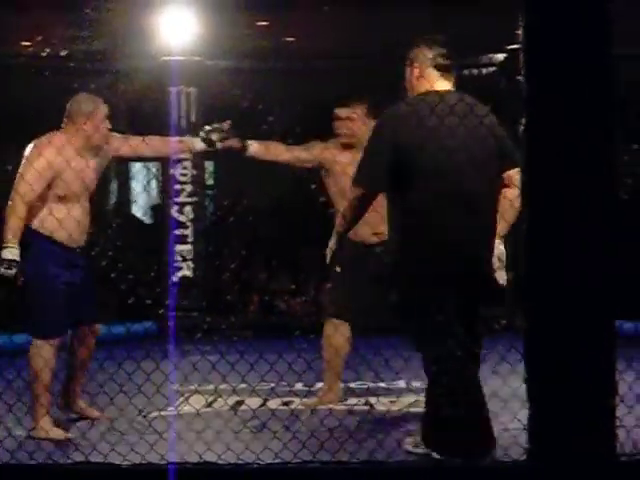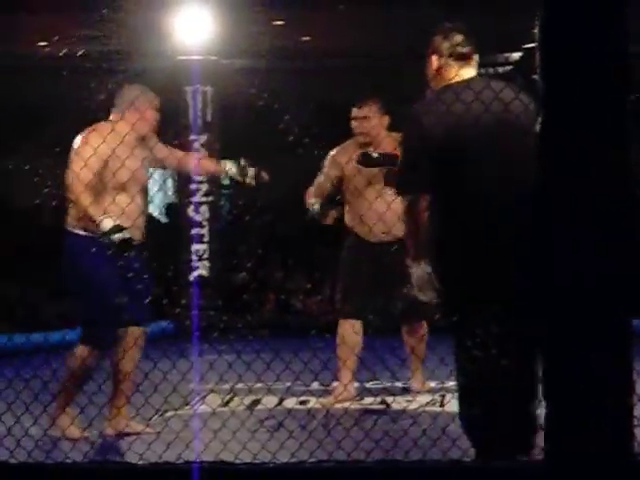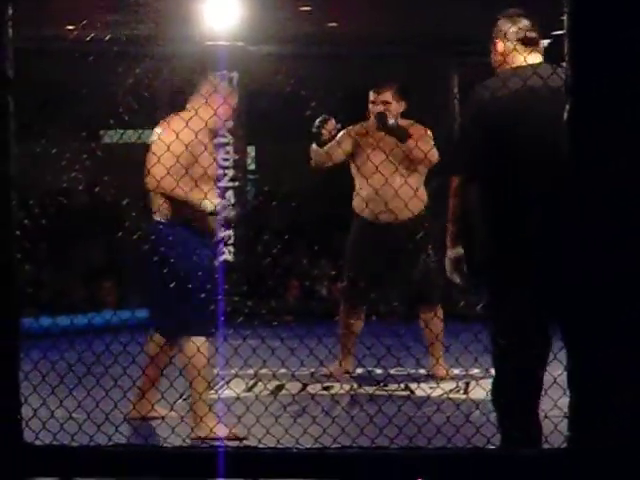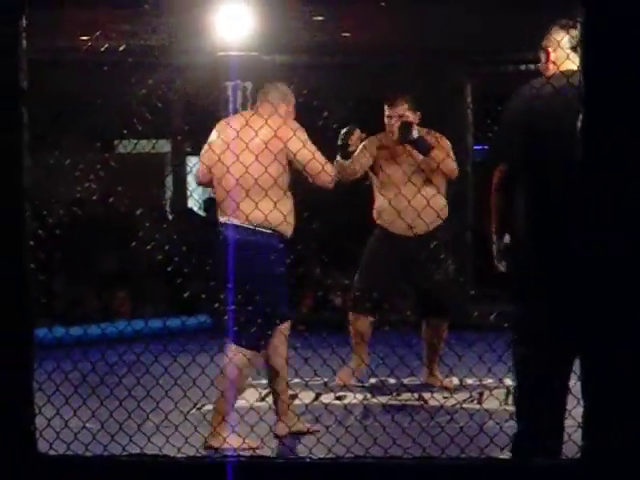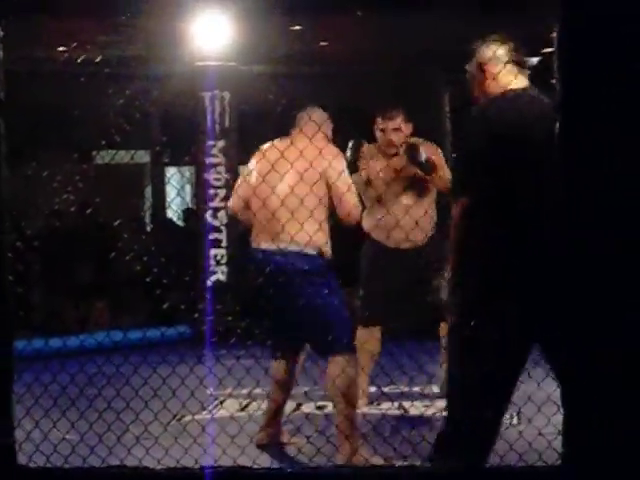
dt=0.4s
person 1, frame 1
left shoulder: (398, 118)
right shoulder: (483, 116)
left elbow: (364, 191)
right elbow: (513, 182)
left wrist: (338, 235)
right wrist: (496, 240)
left hip: (425, 255)
right hip: (474, 253)
left knee: (444, 350)
right knee: (461, 345)
left ankle: (470, 440)
right ankle: (440, 435)
person 1, frame 2
left shoulder: (428, 114)
right shoulder: (518, 98)
left elbow: (414, 197)
right elbow: (533, 169)
left wrist: (418, 258)
right wrist: (534, 226)
left hip: (468, 254)
right hip: (526, 246)
left knee: (479, 355)
right knee: (522, 349)
left ankle: (497, 450)
right ankle: (521, 439)
person 1, frame 3
left shoulder: (488, 97)
right shoulder: (570, 87)
left elbow: (463, 179)
left wrist: (453, 239)
left hip: (514, 246)
left knee: (517, 353)
left ankle: (521, 441)
person 1, frame 4
left shoulder: (531, 97)
left elbow: (503, 175)
left wrist: (499, 234)
left hip: (543, 247)
left knee: (540, 356)
left ankle: (536, 451)
right ankle: (581, 446)
person 1, frame 5
left shoulder: (488, 116)
right shoulder: (554, 113)
left elbow: (467, 201)
right elbow: (555, 190)
left wrist: (454, 266)
left hip: (501, 269)
right hip: (555, 265)
left knee: (477, 374)
right knee: (575, 366)
left ankle: (455, 459)
person 2, frame 1
left shoulder: (101, 146)
right shoulder: (48, 152)
left elbow: (148, 145)
left wrist: (197, 143)
left hip: (73, 252)
right hip: (43, 249)
left knee: (87, 327)
right knee: (48, 334)
left ankle: (73, 397)
right ankle: (41, 420)
person 2, frame 2
left shoulder: (144, 143)
right shoulder: (98, 140)
left elbow: (184, 160)
right elbow: (76, 187)
left wrist: (230, 169)
right wrist: (107, 223)
left hip: (124, 248)
right hip: (93, 248)
left knee: (133, 331)
right knee: (99, 337)
left ankle: (118, 416)
right ankle: (63, 411)
person 2, frame 3
left shoulder: (201, 133)
right shoulder: (180, 129)
right elbow: (158, 179)
left wrist: (212, 208)
right wrist: (205, 202)
left hip: (192, 236)
right hip: (177, 236)
left knee: (171, 326)
right knee: (198, 326)
left ankle: (143, 401)
right ankle: (204, 420)
person 2, frame 4
left shoulder: (226, 126)
right shoulder: (285, 128)
left elbow: (202, 175)
right elbow: (326, 177)
right wrist: (307, 160)
left hip: (235, 233)
right hip: (259, 241)
left knee: (278, 325)
right knee: (247, 339)
left ankle: (285, 416)
right ankle: (219, 430)
person 2, frame 5
left shoulder: (264, 153)
right shoulder: (327, 154)
left elbow: (235, 206)
right elbow: (351, 214)
left hip: (265, 260)
right hip: (302, 263)
left knee: (286, 346)
right knee: (341, 350)
left ankle: (270, 428)
right ankle: (348, 447)
person 3, frame 1
right shoulder: (327, 151)
right elbow: (284, 152)
right wrist: (244, 145)
right hip: (356, 246)
right knee: (336, 315)
right ankle: (331, 387)
person 3, frame 2
left shoulder: (405, 146)
right shoulder: (342, 155)
right elbow: (317, 189)
left wrist: (389, 164)
right wrist: (317, 205)
left hip: (403, 243)
right hip: (362, 244)
left knee: (414, 314)
right knee: (349, 312)
left ankle: (417, 375)
right ankle: (345, 384)
person 3, frame 3
left shoulder: (418, 132)
right shoulder: (354, 134)
left elbow: (431, 158)
right elbow: (320, 162)
left wrist: (397, 133)
right wrist: (321, 141)
left hip: (411, 226)
right hip: (369, 226)
left knee: (428, 297)
right knee: (353, 298)
left ankle: (438, 361)
right ankle: (346, 360)
person 3, frame 4
left shoulder: (436, 141)
right shoulder: (373, 145)
left elbow: (451, 171)
right elbow: (346, 174)
left wrist: (420, 144)
right wrist: (344, 152)
left hip: (429, 238)
right hip: (388, 238)
left knee: (438, 310)
right knee: (362, 304)
left ankle: (432, 370)
right ankle: (357, 362)
person 3, frame 5
left shoulder: (428, 151)
right shoulder: (367, 157)
left elbow: (447, 184)
left wrist: (425, 165)
right wrist: (353, 166)
left hip: (422, 248)
right hip: (382, 250)
right knee: (370, 319)
right ankle: (360, 388)
